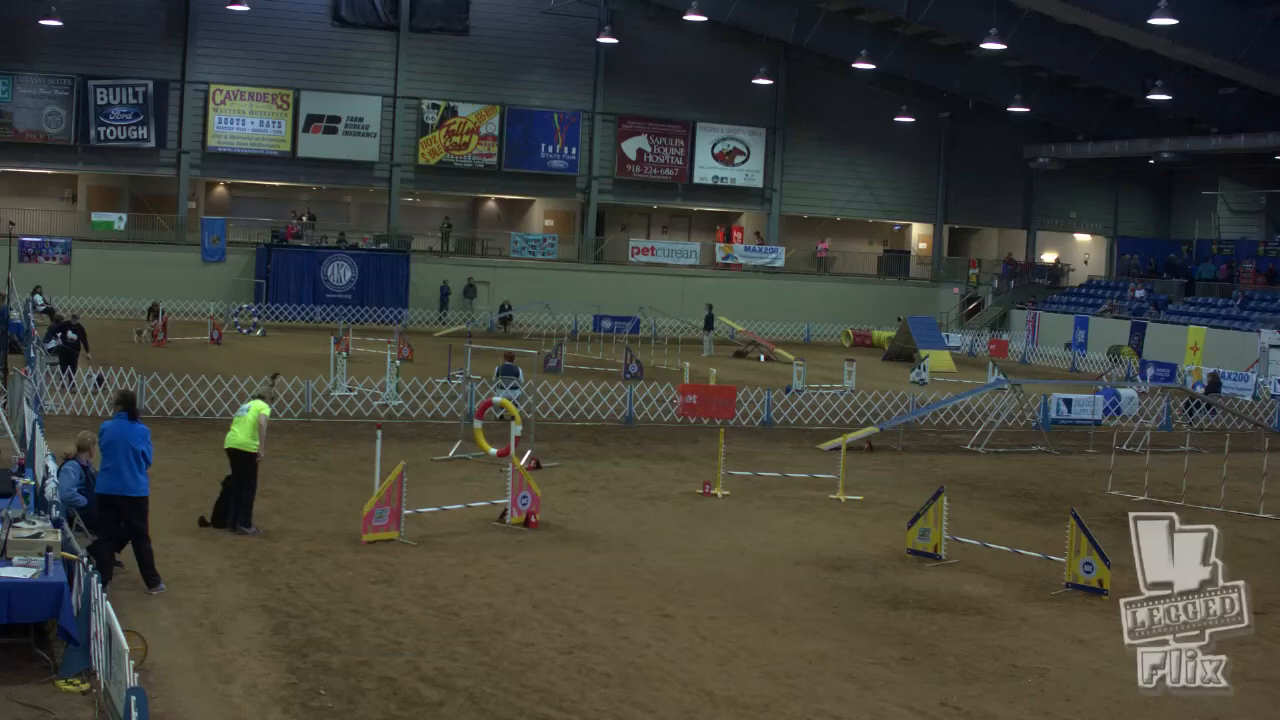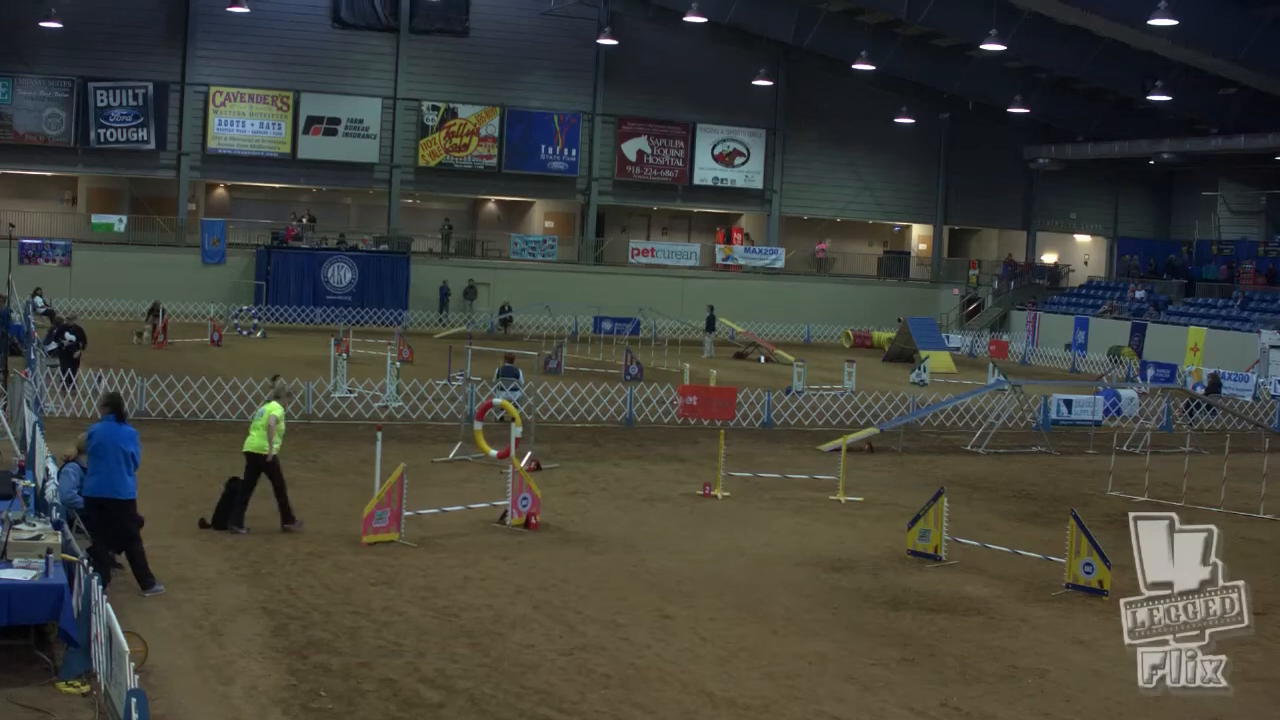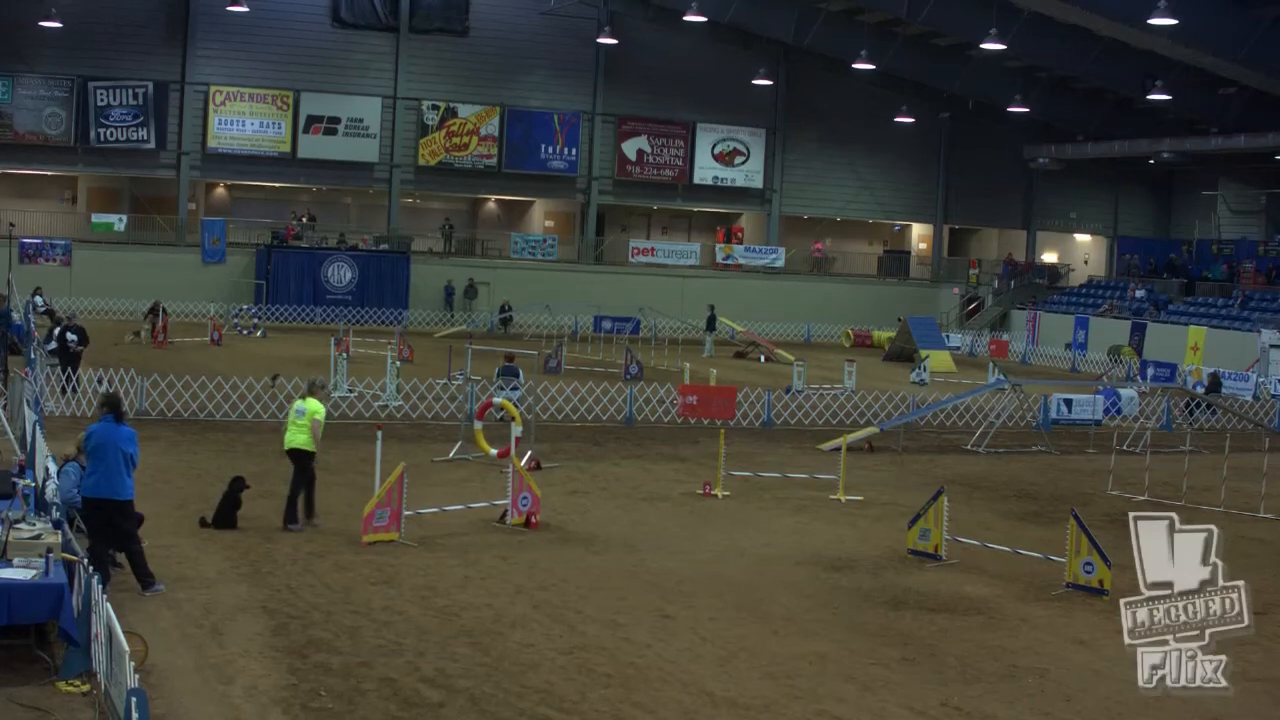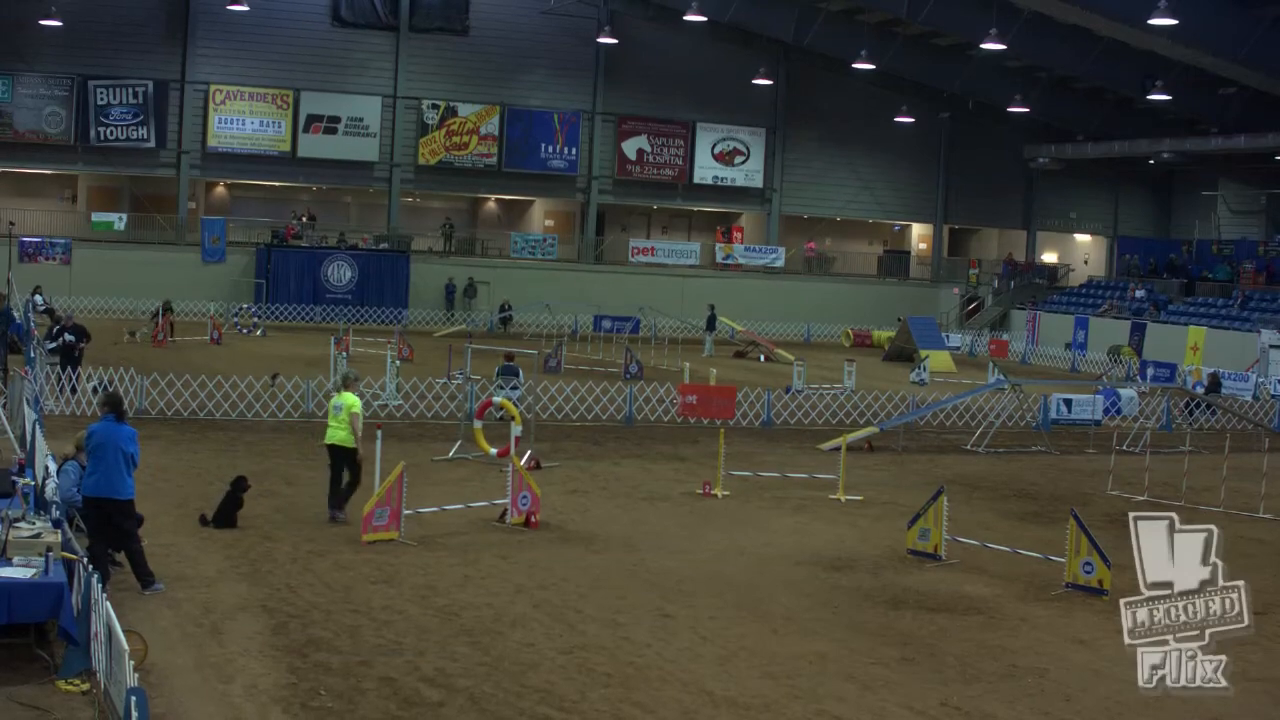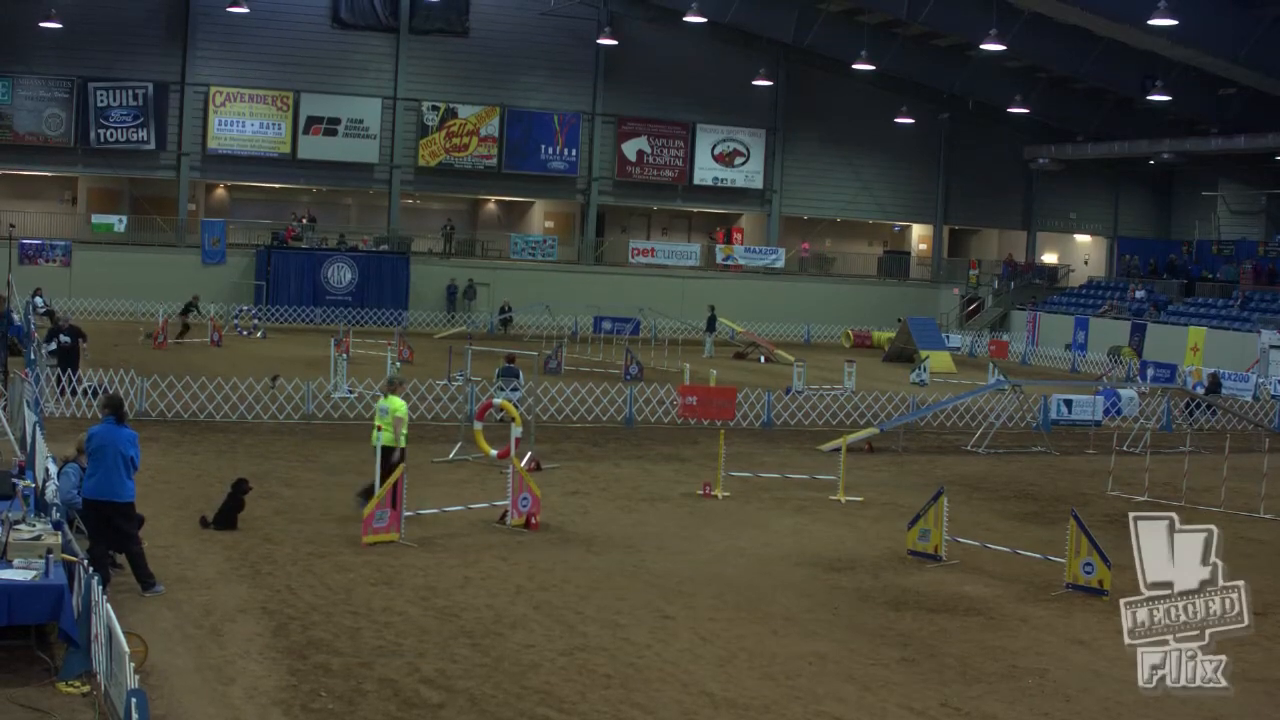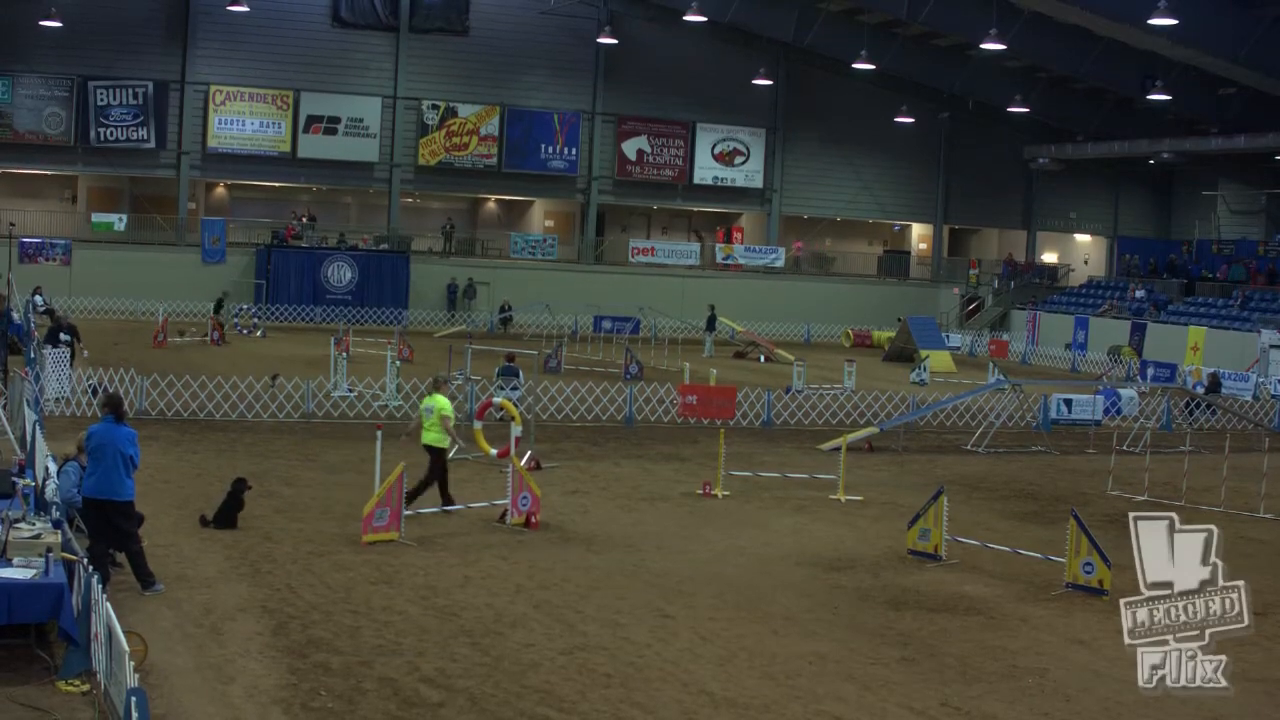
dt=0.4s
person 1, frame 1
left shoulder: (106, 428)
right shoulder: (142, 431)
left elbow: (103, 453)
right elbow: (148, 460)
left hip: (107, 490)
right hip: (135, 491)
left knee: (106, 536)
right knee: (141, 537)
left ankle: (102, 581)
right ankle: (153, 582)
person 1, frame 2
left shoulder: (94, 431)
right shoulder: (130, 433)
left elbow: (89, 457)
right elbow: (136, 462)
left hip: (95, 493)
right hip: (123, 493)
left knee: (100, 539)
right knee: (132, 539)
left ankle: (101, 584)
right ankle: (147, 584)
person 1, frame 3
left shoulder: (92, 432)
right shoulder: (129, 434)
left elbow: (87, 458)
right elbow: (133, 462)
left hip: (93, 493)
right hip: (120, 493)
left knee: (98, 539)
right knee: (130, 539)
left ankle: (101, 583)
right ankle: (147, 583)
person 1, frame 4
left shoulder: (93, 431)
right shoulder: (130, 433)
left elbow: (87, 457)
right elbow: (135, 462)
left hip: (93, 492)
right hip: (121, 493)
left knee: (97, 539)
right knee: (130, 538)
left ankle: (100, 582)
right ankle: (147, 582)
person 1, frame 5
left shoulder: (93, 433)
right shoulder: (130, 436)
left elbow: (88, 459)
right elbow: (135, 465)
left hip: (93, 495)
right hip: (121, 495)
left knee: (98, 541)
right knee: (131, 541)
left ankle: (100, 584)
right ankle: (147, 584)
person 1, frame 6
left shoulder: (93, 432)
right shoulder: (129, 434)
left elbow: (88, 458)
right elbow: (135, 463)
left hip: (93, 493)
right hip: (121, 494)
left knee: (98, 539)
right knee: (131, 539)
left ankle: (100, 583)
right ankle: (147, 582)
